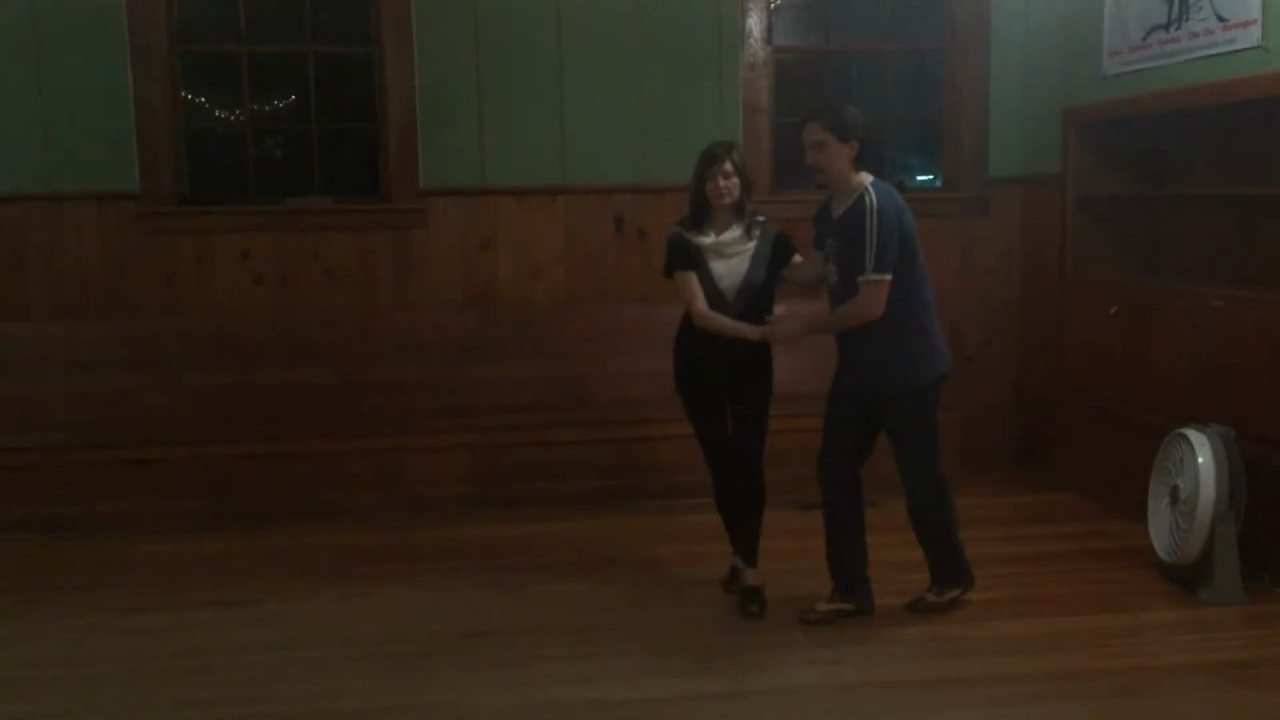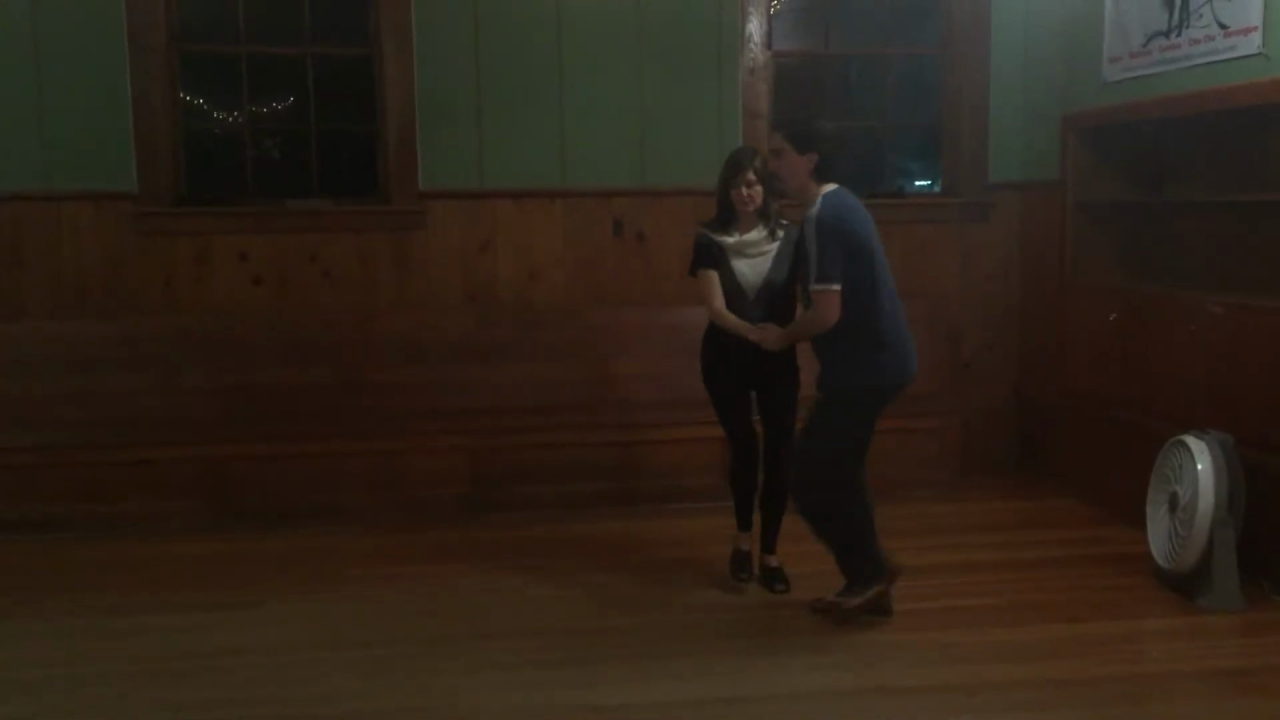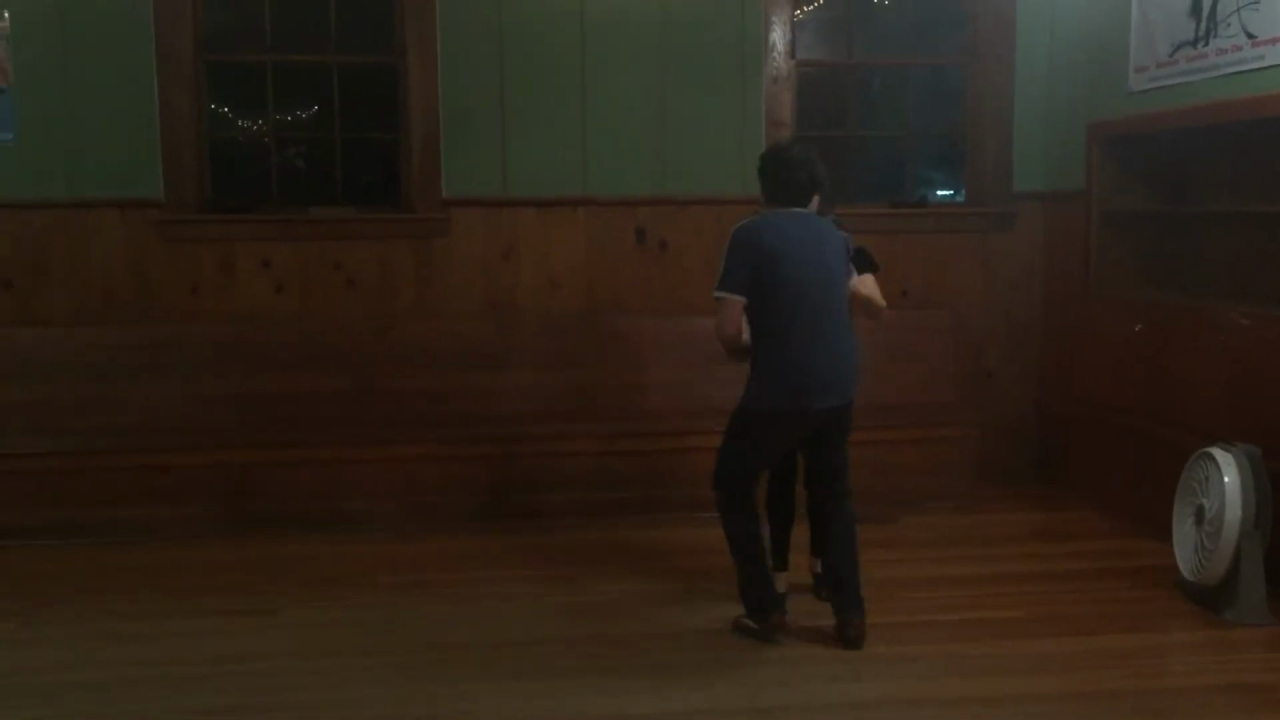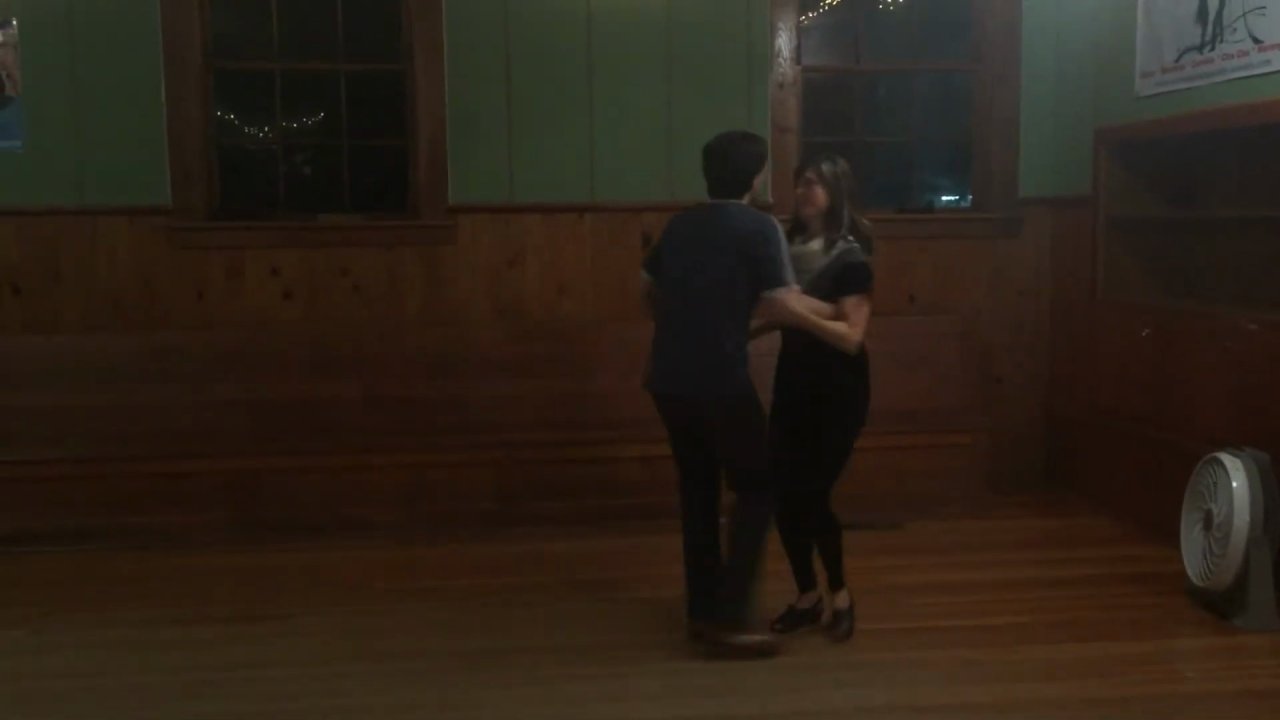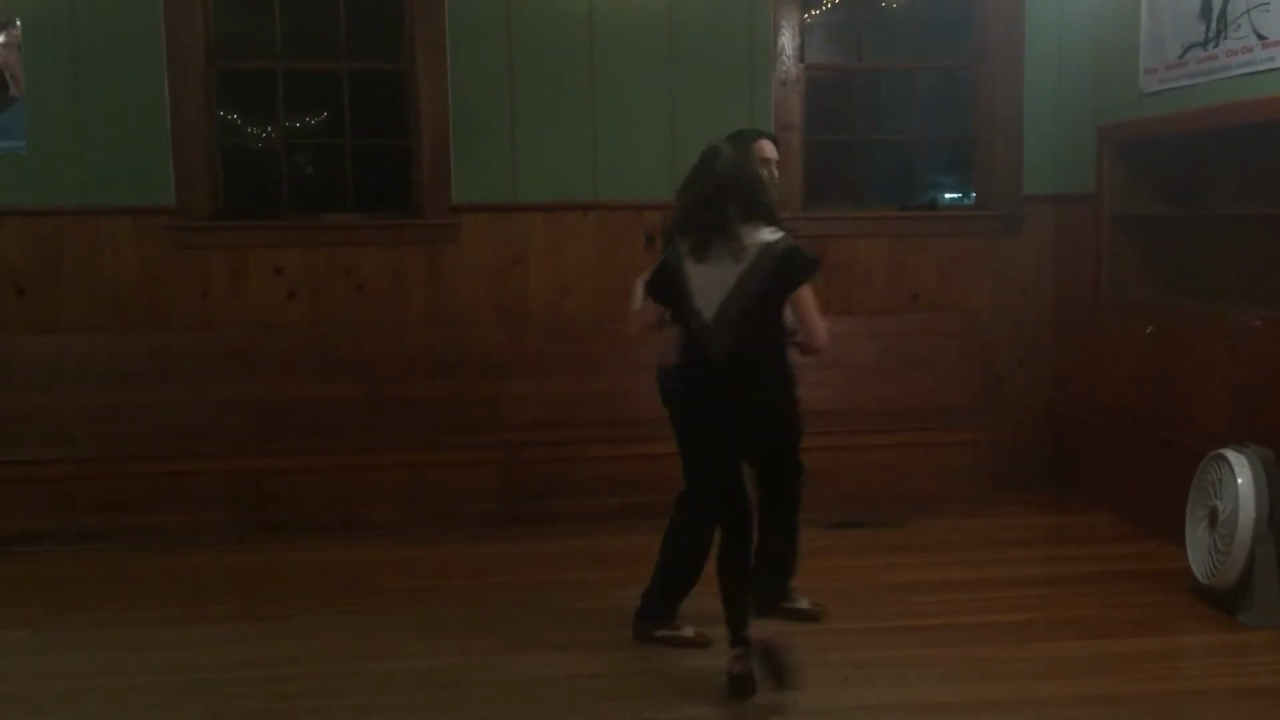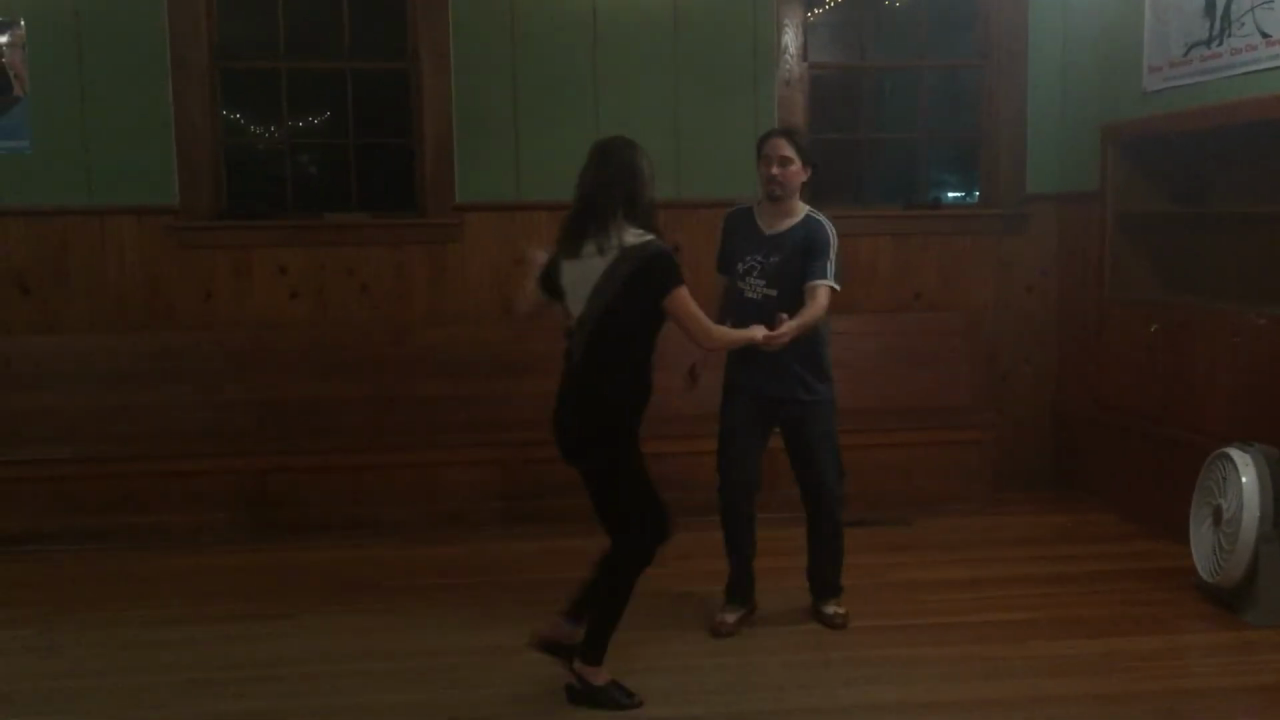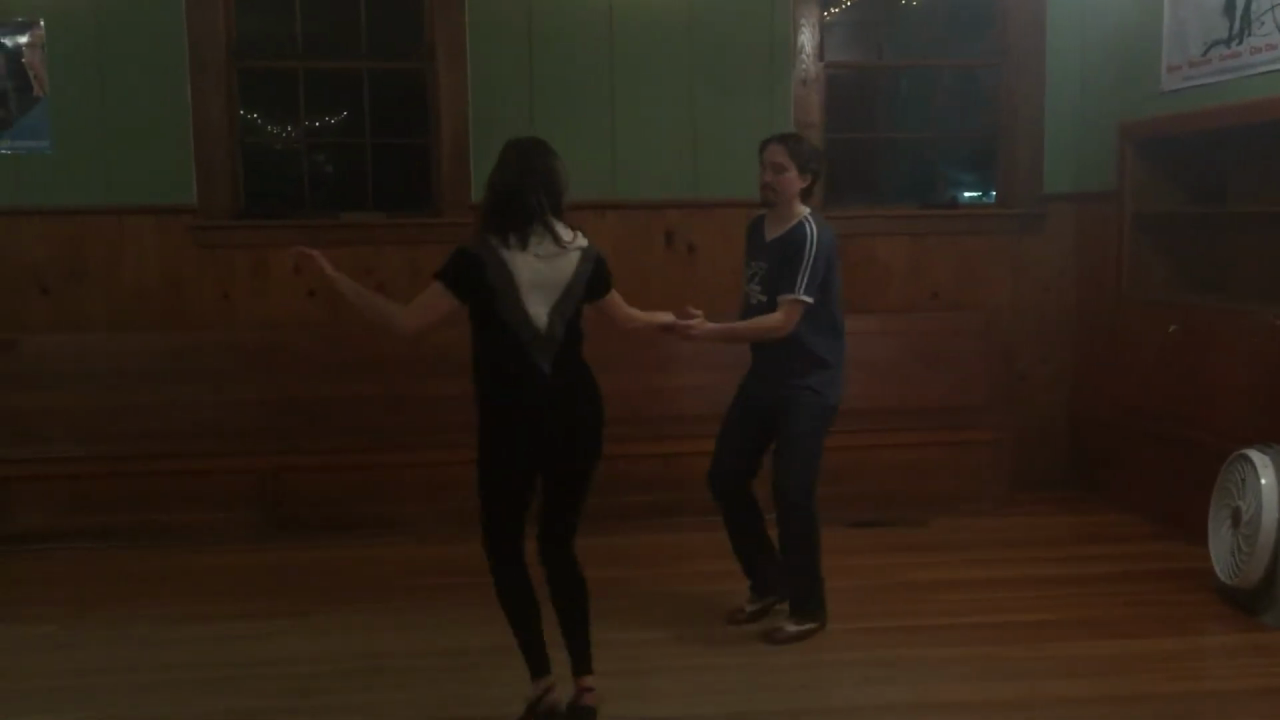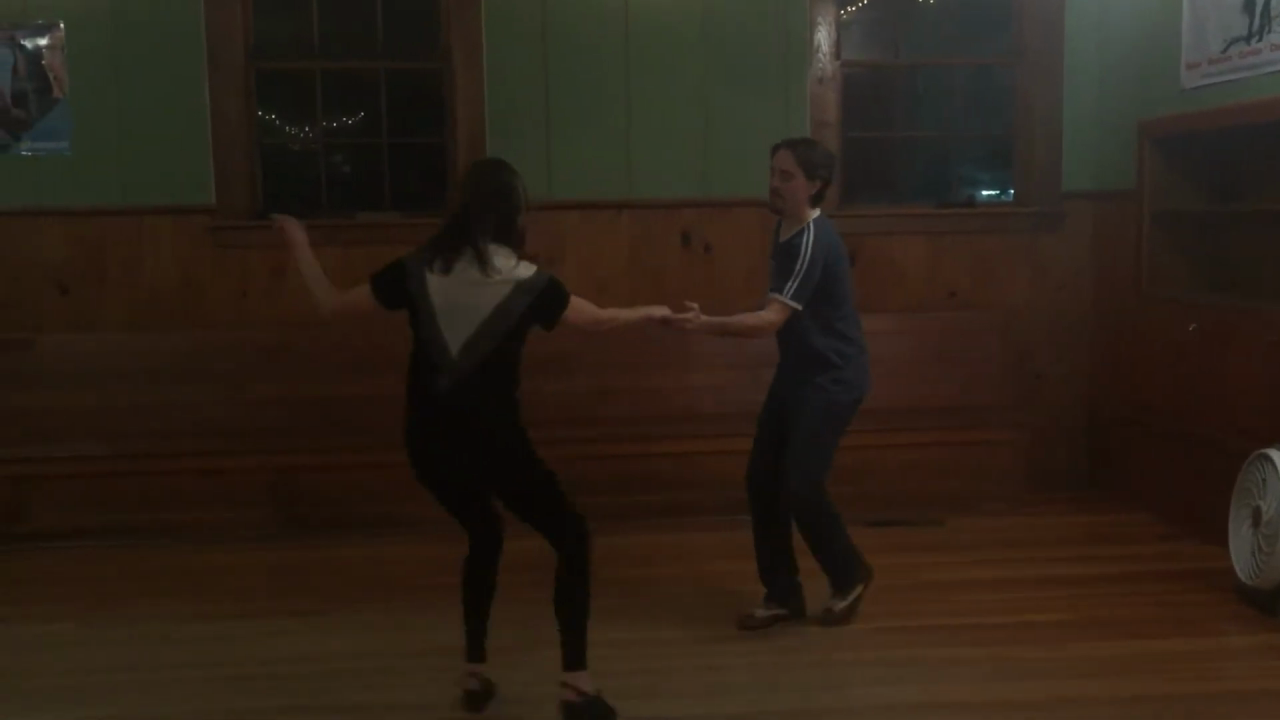
dt=0.5s
person 1, frame 1
left shoulder: (877, 207)
right shoulder: (829, 210)
left elbow: (870, 304)
left wrist: (804, 326)
left hip: (908, 367)
right hip: (859, 367)
left knee: (920, 476)
right knee: (835, 468)
left ankle: (953, 576)
right ankle: (851, 590)
person 1, frame 2
left shoulder: (821, 218)
right shoulder: (837, 206)
left elbow: (826, 314)
left wrist: (782, 336)
left hip: (867, 368)
right hip: (869, 363)
left knee: (808, 474)
right knee: (838, 472)
left ankle: (870, 573)
right ankle: (866, 584)
person 1, frame 3
left shoulder: (750, 236)
right shoulder: (831, 235)
left elbow: (730, 326)
left wrist: (746, 354)
left hip: (776, 390)
right hip: (836, 389)
left knee: (733, 485)
right knee: (832, 496)
left ankle: (764, 608)
right ankle: (850, 615)
person 1, frame 4
left shoulder: (681, 225)
right shoulder: (759, 228)
left elbow: (651, 295)
right elbow: (785, 308)
right wrist: (839, 311)
left hip: (667, 379)
right hip: (721, 382)
left knee: (698, 492)
right knee: (756, 491)
left ankle: (705, 610)
right ankle: (727, 619)
person 1, frame 5
left shoulder: (763, 233)
left elbow: (779, 302)
right elbow: (650, 287)
right wrist: (665, 336)
left knee: (783, 472)
left ankle: (773, 587)
right ankle: (656, 614)
person 1, frame 6
left shoulder: (818, 231)
right shoulder: (735, 223)
left elbow: (819, 302)
left wrist: (792, 329)
left hip: (806, 383)
right hip: (745, 380)
left knee: (823, 489)
right knee: (736, 488)
left ankle: (826, 593)
right ankle: (739, 596)
person 1, frame 7
left shoulder: (812, 237)
right shoulder: (756, 229)
left elbow: (784, 321)
left wrist: (713, 331)
left hip: (810, 385)
right hip: (764, 378)
left knee: (792, 492)
right knee: (724, 476)
left ankle: (808, 609)
right ankle: (770, 582)
person 1, frame 8
left shoulder: (814, 241)
right shoulder: (785, 229)
left elbow: (772, 319)
left wrist: (706, 324)
left hip: (831, 381)
right hip: (795, 376)
left knee: (799, 486)
right knee: (762, 481)
left ankle: (850, 575)
right ankle: (783, 595)
person 2, frame 1
left shoulder: (767, 237)
right shoulder: (684, 242)
right elbow: (699, 313)
right wrist: (753, 331)
left hip: (751, 364)
right hip: (700, 364)
left knee: (748, 463)
right knee: (719, 461)
left ankle: (749, 571)
right ankle: (737, 557)
person 2, frame 2
left shoulder: (789, 239)
right shoulder: (709, 242)
right elbow: (716, 309)
right wrist: (754, 333)
left hip: (779, 361)
right hip: (727, 359)
left knee: (779, 453)
right knee: (744, 447)
left ankle: (770, 553)
right ankle: (743, 537)
person 2, frame 3
left shoulder: (847, 251)
left elbow: (876, 306)
left wrist: (850, 289)
right wrist: (751, 339)
right knee: (781, 470)
left ankle: (819, 560)
right ankle: (780, 575)
person 2, frame 4
left shoulder: (850, 259)
right shoulder: (789, 248)
left elbow: (852, 338)
left wrist: (800, 314)
right wrist: (751, 330)
left hip: (840, 391)
right hip: (794, 383)
left knee: (810, 495)
right knee: (782, 490)
left ankle: (839, 595)
right ankle: (806, 596)
person 2, frame 5
left shoulder: (680, 254)
right shoulder: (780, 252)
left elbow: (642, 326)
right elbow: (816, 340)
left wrist: (666, 306)
right wrist: (804, 339)
left hip: (702, 406)
right hip: (766, 404)
left knee: (730, 523)
right knee: (780, 513)
left ankle: (741, 652)
person 2, frame 6
left shoulder: (570, 253)
right shoulder: (647, 255)
left elbow: (528, 302)
right elbow: (705, 336)
left wrist: (536, 265)
right wrist: (753, 333)
left hip: (581, 411)
right hip: (605, 419)
left knee: (646, 525)
right knee: (632, 538)
left ankle: (567, 628)
right ankle: (587, 670)
person 2, frame 7
left shoulder: (480, 257)
right shoulder: (580, 253)
left elbow: (408, 321)
right elbow: (627, 318)
left wrist: (336, 277)
right wrist: (667, 320)
left hip: (513, 423)
right hip: (578, 417)
left knee: (504, 550)
right knee: (558, 545)
person 2, frame 8
left shoulder: (418, 270)
right shoulder: (528, 283)
left elbow: (333, 304)
right elbow: (599, 319)
left wrist: (300, 246)
right wrist: (652, 311)
left hip: (430, 441)
right hip: (494, 439)
left knee: (485, 539)
right knee: (573, 540)
left ankle: (476, 672)
